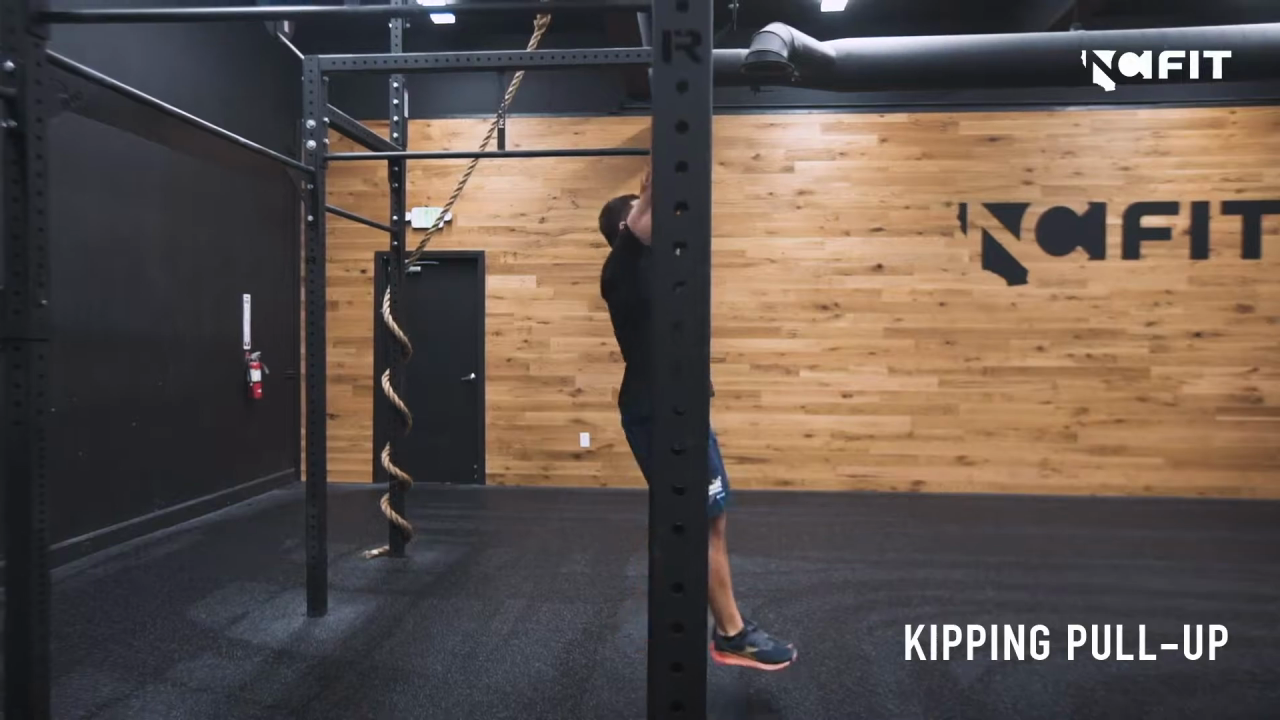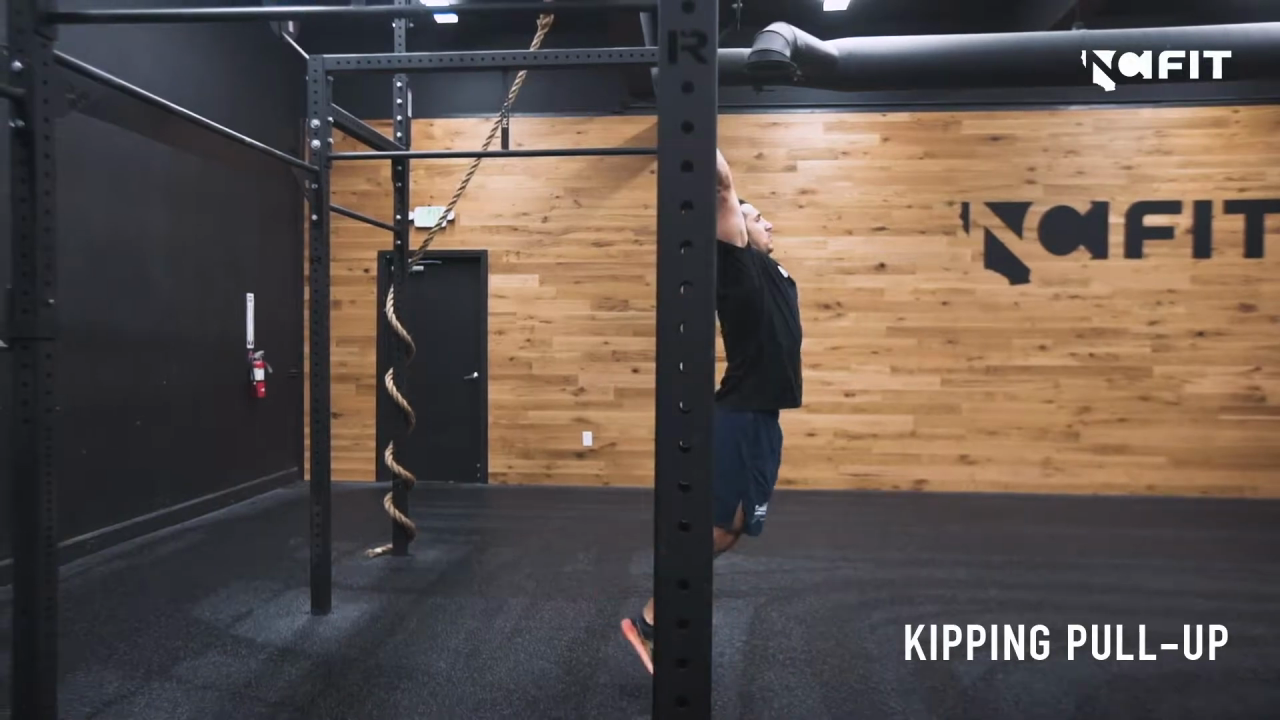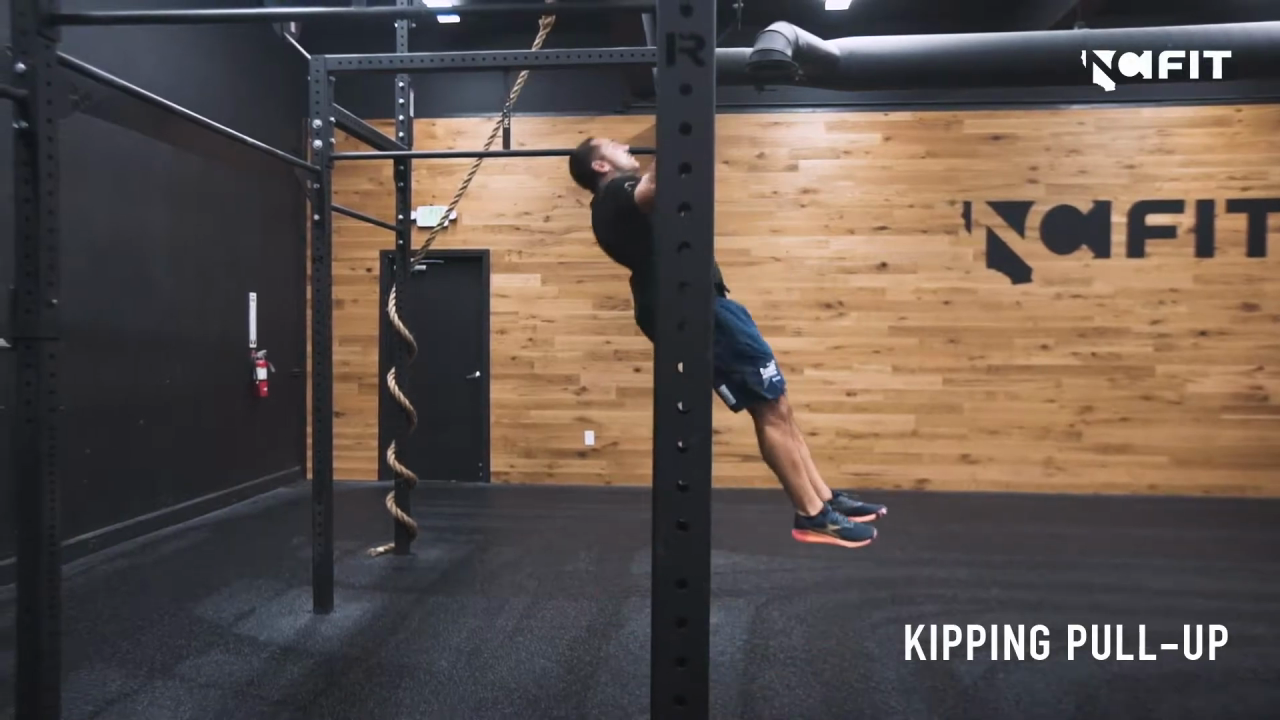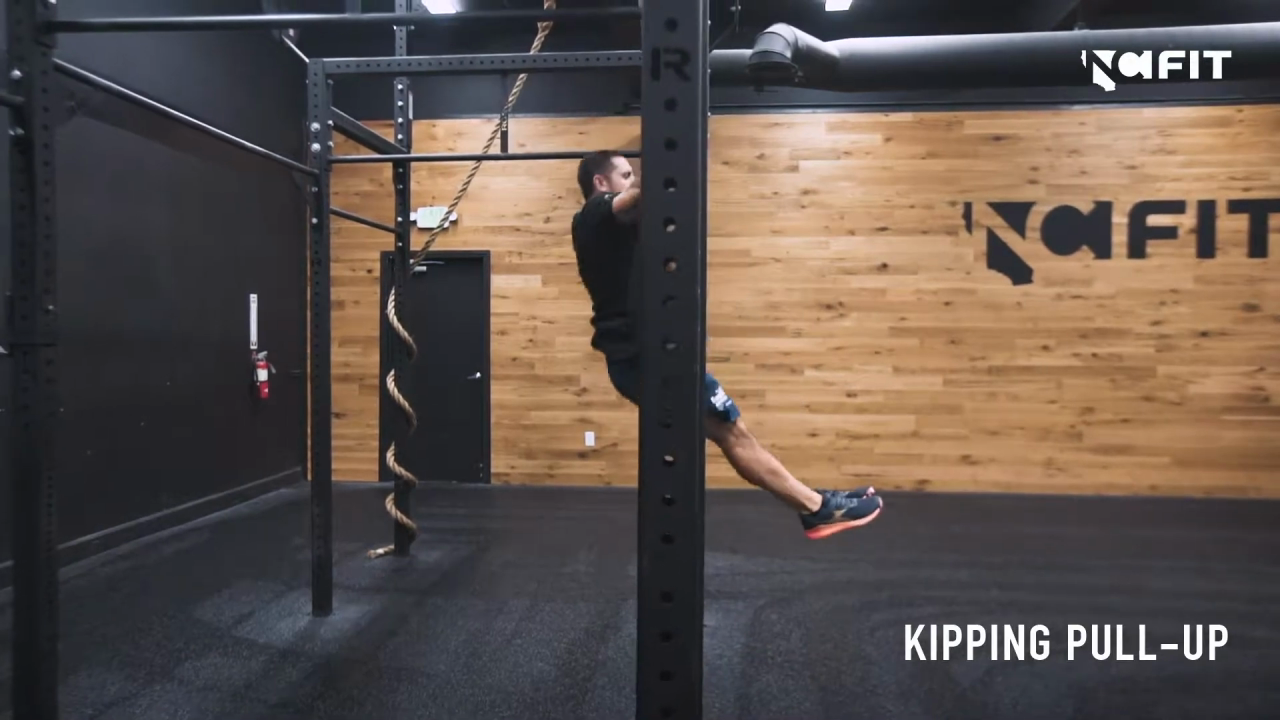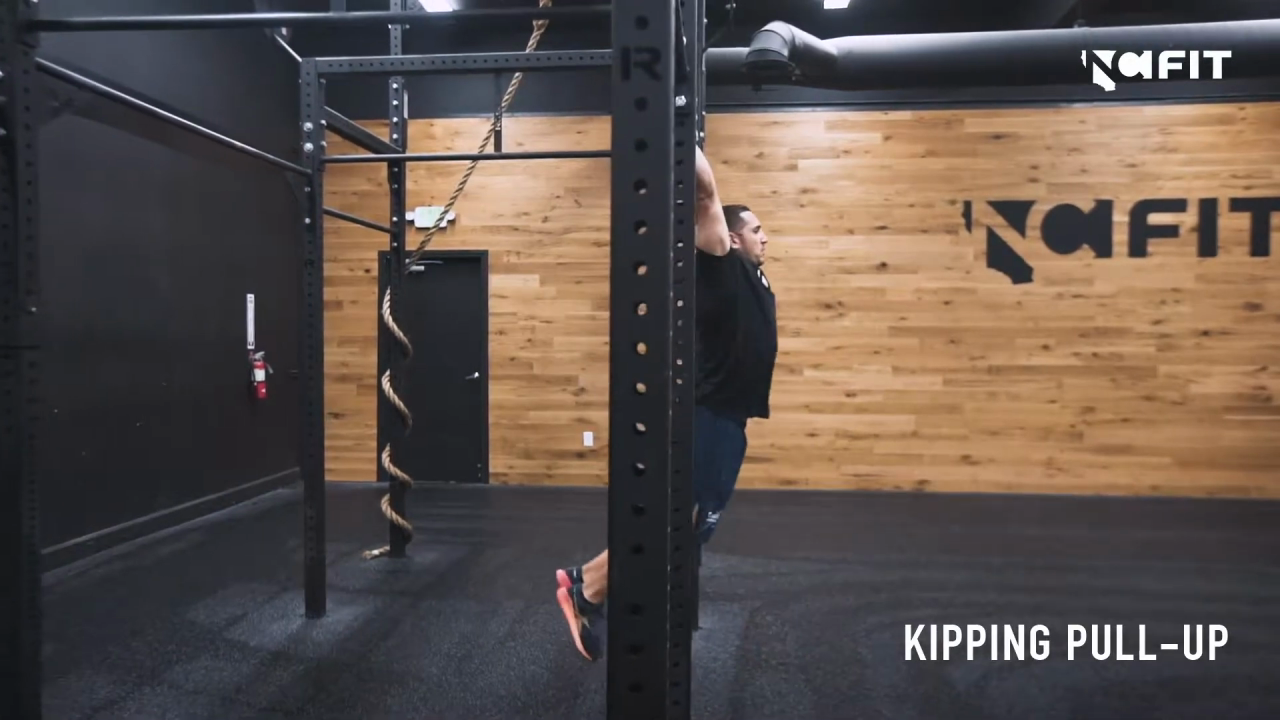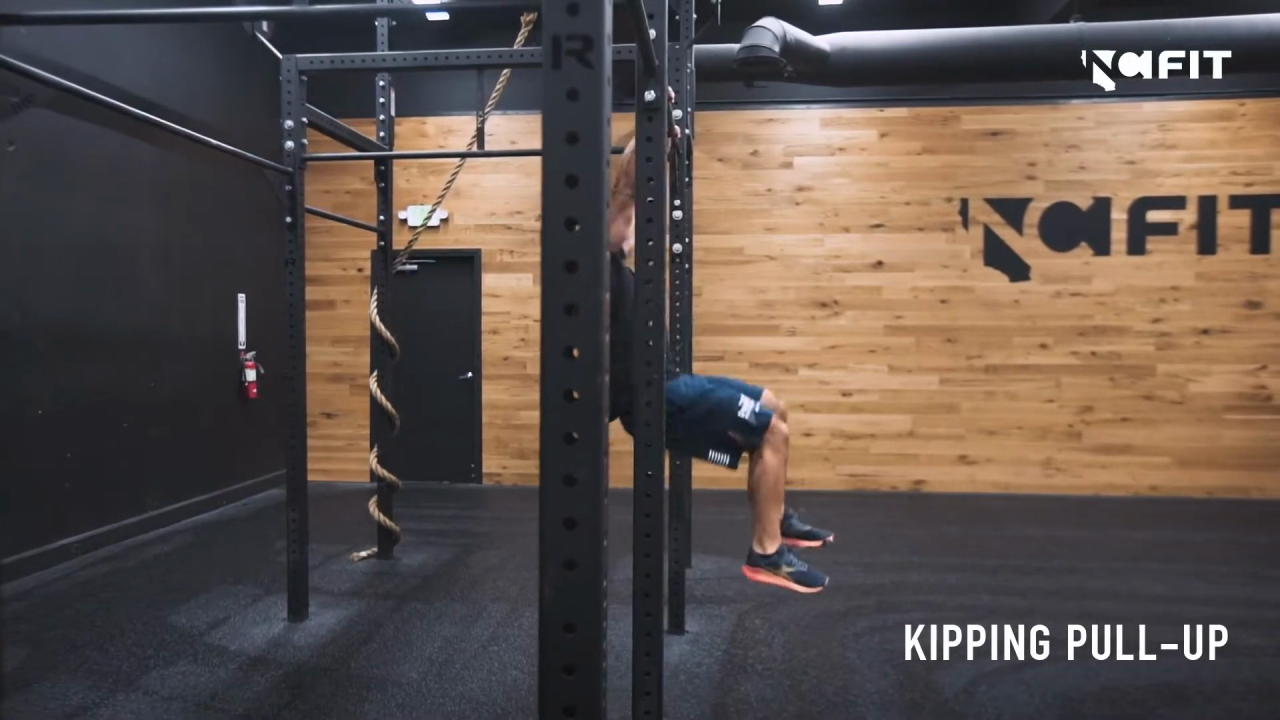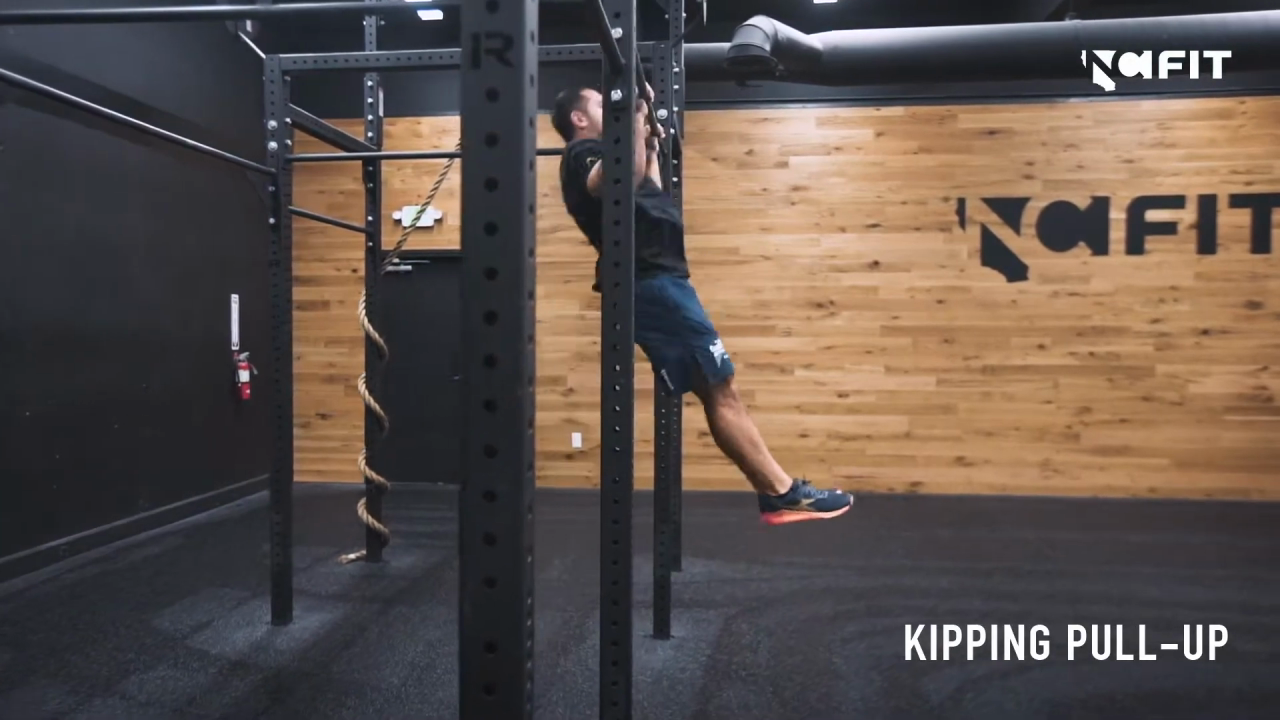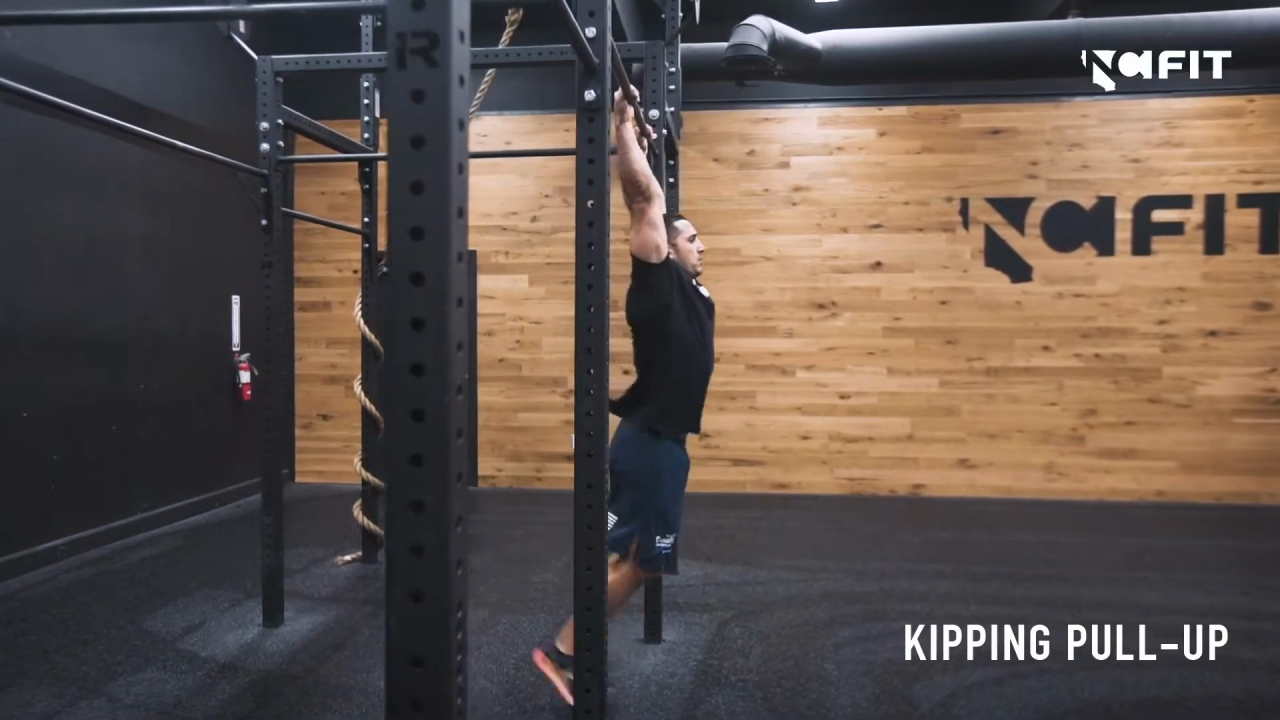
dt=0.5s
person 1, frame 1
left shoulder: (650, 265)
right shoulder: (626, 265)
right elbow: (652, 197)
right hip: (658, 409)
left knee: (707, 518)
right knee: (706, 520)
left ankle: (705, 628)
right ankle: (733, 633)
person 1, frame 2
left shoulder: (766, 272)
right shoulder: (741, 266)
left elbow: (723, 190)
right elbow: (724, 190)
left hip: (759, 413)
right hip: (738, 416)
left knee: (733, 528)
right knee: (721, 527)
left ankle: (662, 616)
right ankle: (651, 622)
person 1, frame 3
left shoulder: (626, 205)
right shoulder: (617, 200)
right elbow: (655, 184)
left knee: (775, 403)
right knee: (774, 405)
left ankle: (825, 500)
right ankle: (813, 514)
person 1, frame 4
left shoulder: (609, 228)
right shoulder: (597, 217)
right elbow: (645, 191)
left hip: (643, 353)
right hip: (643, 354)
left knee: (731, 430)
right knee: (732, 431)
right ankle: (819, 508)
person 1, frame 5
left shoulder: (745, 277)
right shoulder: (725, 270)
left elbow: (707, 198)
right elbow: (706, 196)
right wrist: (688, 151)
left hip: (724, 419)
right hip: (711, 417)
left knee: (692, 526)
right ankle: (585, 593)
person 1, frame 6
left shoulder: (610, 267)
left elbow: (624, 207)
right elbow: (621, 189)
left hip: (664, 387)
right hip: (657, 393)
left knee: (772, 410)
right knee: (774, 430)
left ankle: (779, 520)
right ankle: (766, 551)
person 1, frame 7
left shoulder: (599, 155)
right shoulder: (584, 153)
left elbow: (648, 192)
left wrist: (650, 136)
right wrist: (636, 116)
left hip: (659, 282)
right hip: (651, 283)
left knee: (718, 390)
right knee: (722, 389)
left ankle: (780, 489)
right ankle: (782, 493)
person 1, frame 8
left shoulder: (684, 288)
right shoulder: (658, 282)
left elbow: (651, 200)
right elbow: (642, 201)
left wrist: (639, 142)
right wrist: (622, 128)
left hip: (662, 436)
right hip: (649, 439)
left knee: (642, 555)
right knee: (629, 556)
left ankle: (565, 643)
right ankle: (562, 651)
